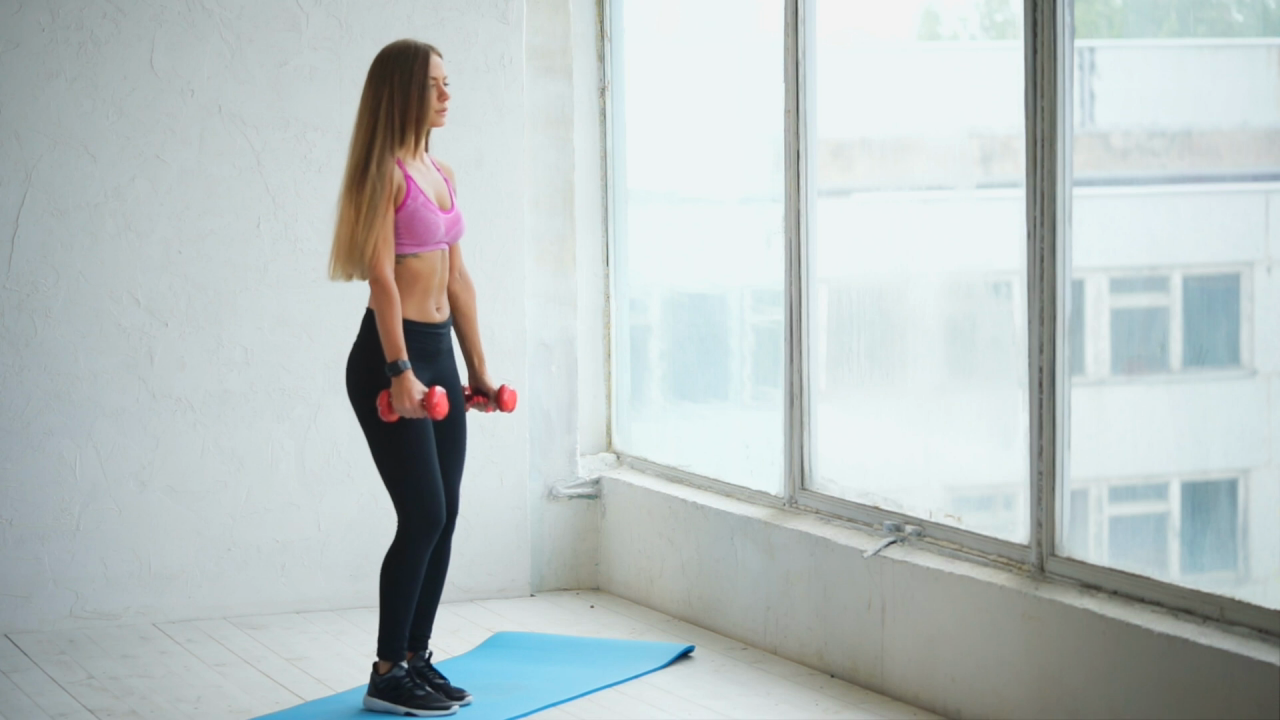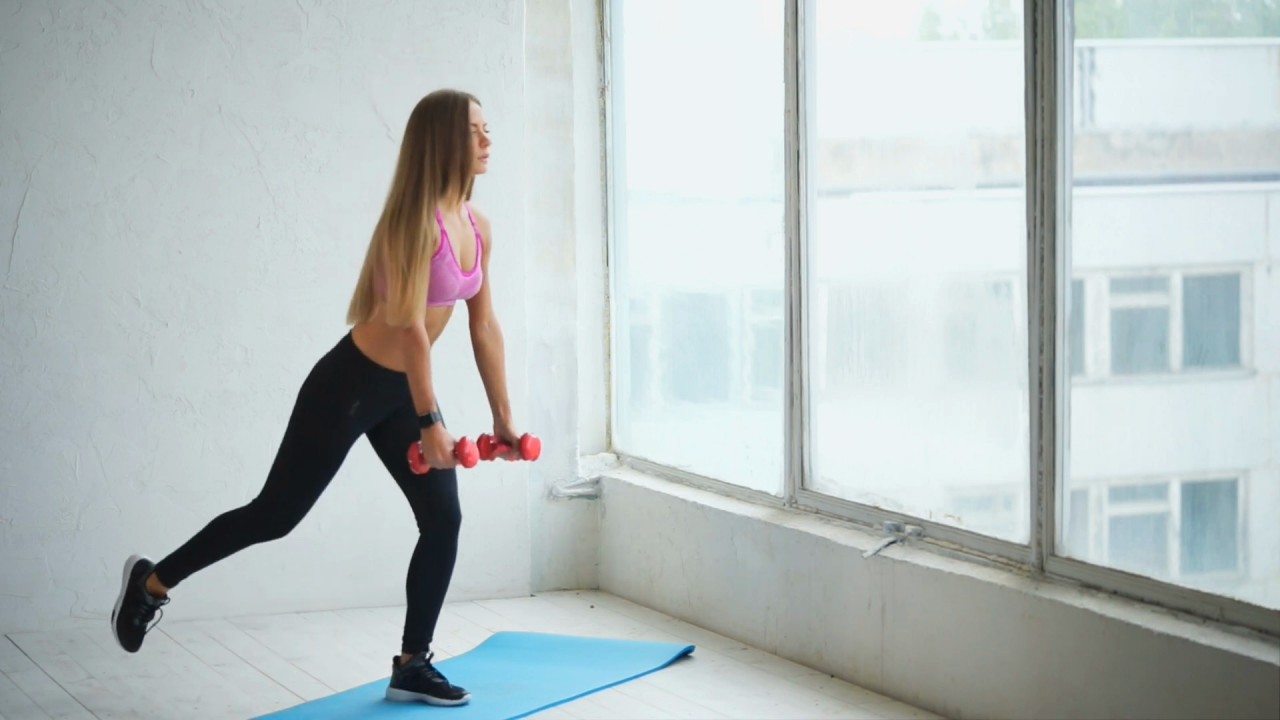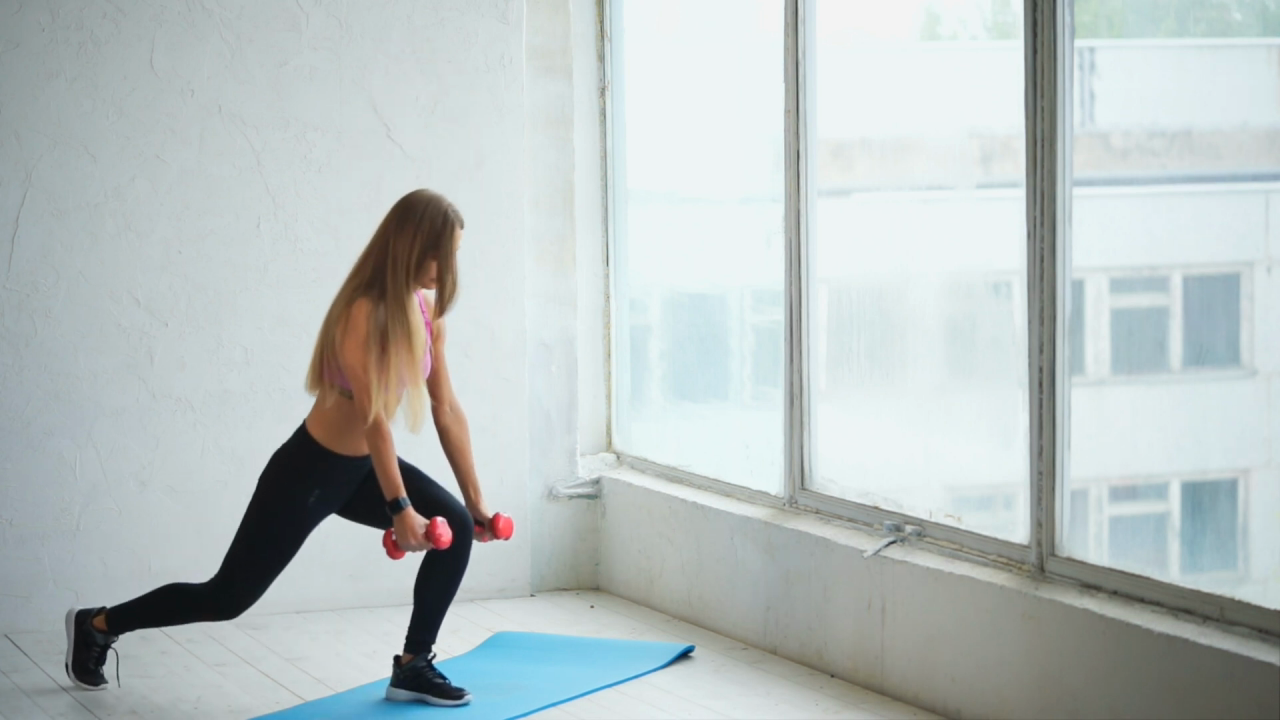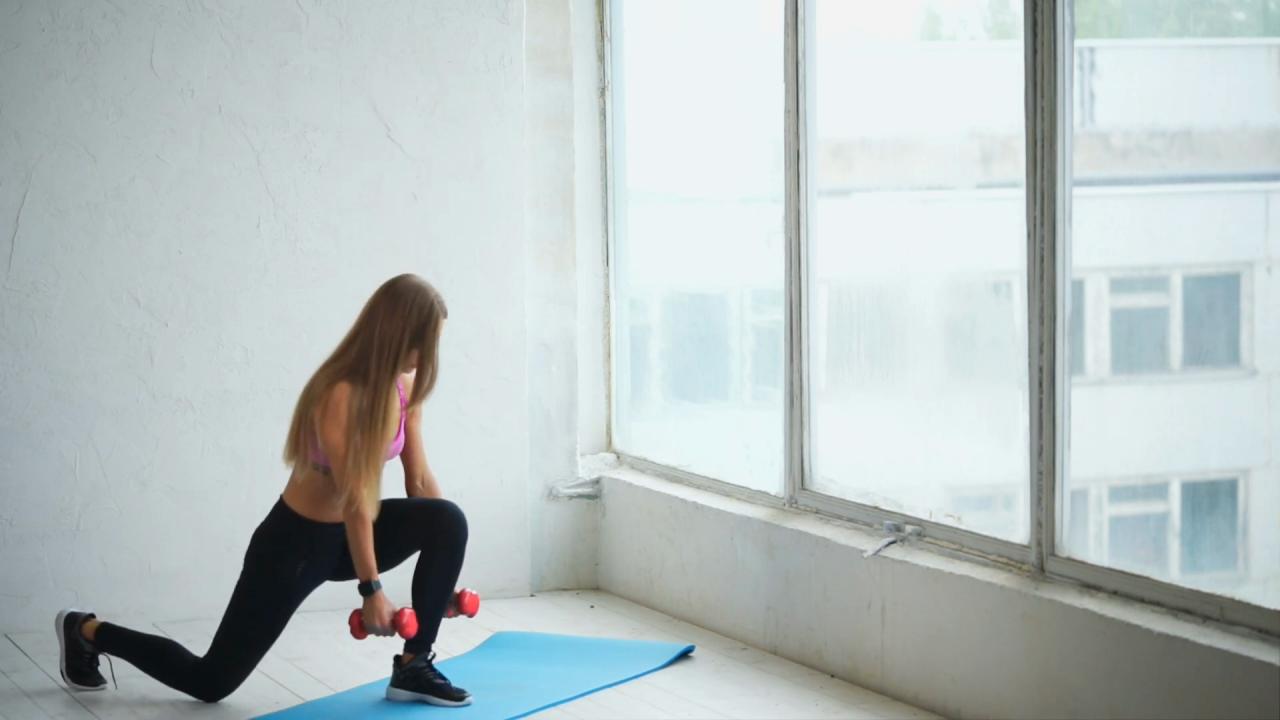
dt=1s
person 1, frame 1
left shoulder: (440, 173)
right shoulder: (381, 173)
right elbow: (380, 277)
left wrist: (476, 369)
right wrist: (399, 372)
left hip: (436, 352)
right hip: (387, 357)
left knee: (443, 517)
right knee: (422, 516)
left ankle: (415, 659)
person 1, frame 2
left shoulder: (479, 226)
right shoulder: (413, 222)
left elbow: (485, 327)
right elbow: (411, 328)
left wrist: (503, 417)
right wrist: (431, 422)
left hip: (398, 391)
right hip: (348, 384)
left knee: (444, 519)
right knee: (275, 515)
left ankle: (412, 666)
right ankle: (151, 582)
person 1, frame 3
left shoulder: (427, 311)
right shoulder: (362, 313)
left elbow: (447, 409)
right elbow: (373, 419)
left wrist: (475, 497)
right wrist: (399, 508)
left hip: (361, 468)
right hip: (309, 469)
left knee: (456, 527)
right knee: (227, 597)
left ankle: (413, 666)
right ankle: (96, 626)
person 1, frame 4
left shoulder: (405, 388)
right shoulder: (340, 395)
left elbow: (420, 480)
right elbow: (353, 499)
left wrist: (446, 573)
right wrist: (371, 590)
left hip: (344, 533)
right hip: (294, 542)
left knee: (448, 519)
right knee: (212, 682)
left ankle: (413, 667)
right ankle: (87, 632)
